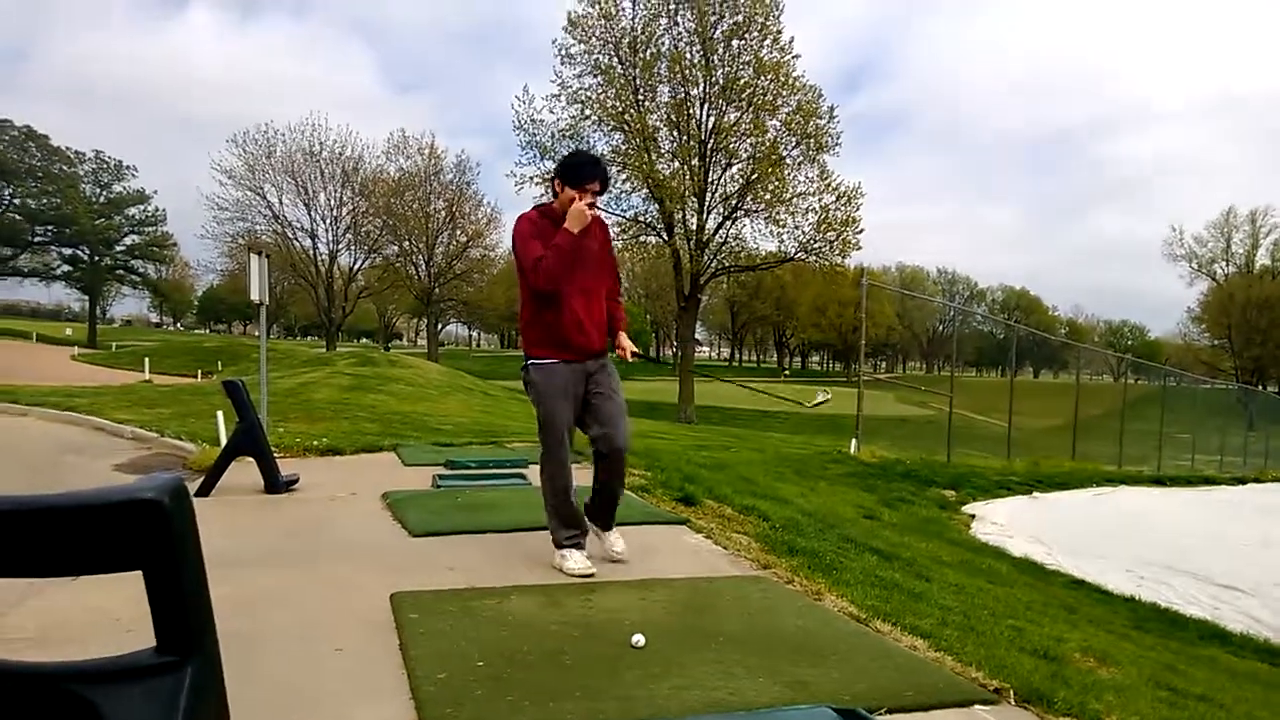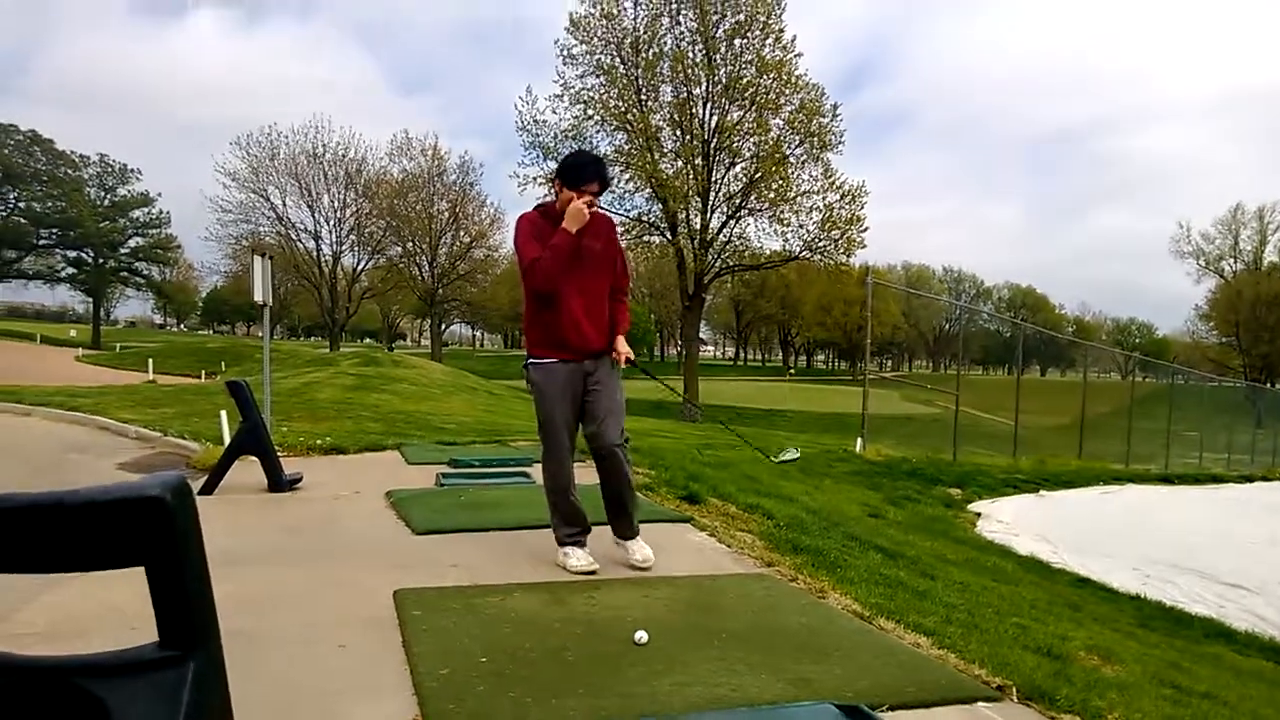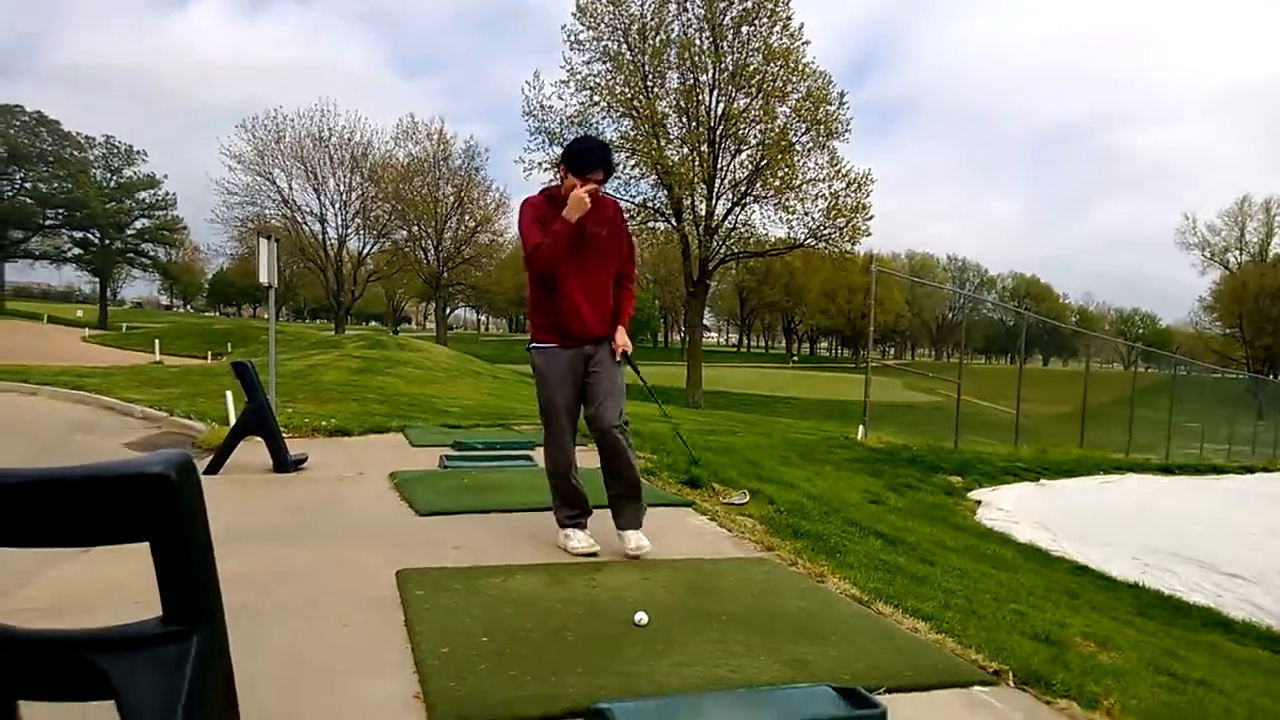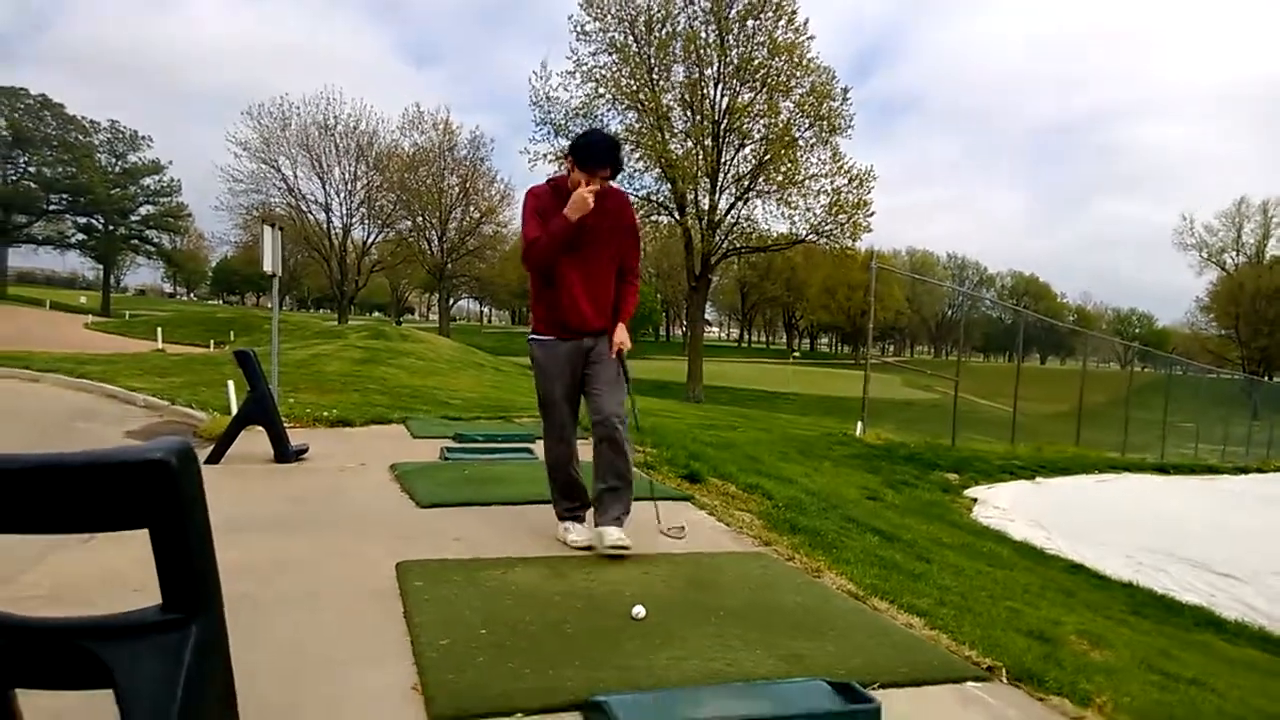
dt=0.1s
person 1, frame 1
left shoulder: (599, 229)
right shoulder: (530, 224)
right elbow: (543, 278)
left wrist: (619, 331)
right wrist: (569, 230)
left hip: (597, 358)
right hip: (549, 360)
left knee: (614, 442)
right knee: (557, 453)
left ankle: (601, 520)
right ankle: (568, 542)
person 1, frame 2
left shoulder: (604, 227)
right shoulder: (532, 224)
left elbow: (618, 289)
right elbow: (539, 279)
left wrist: (621, 335)
right wrist: (568, 230)
left hip: (601, 358)
right hip: (550, 360)
left knee: (611, 444)
right knee: (559, 454)
left ankle: (627, 533)
right ankle: (570, 540)
person 1, frame 3
left shoulder: (612, 212)
right shoulder: (536, 208)
left elbow: (625, 275)
right elbow: (540, 265)
left wrist: (622, 325)
right wrist: (569, 218)
left hip: (602, 343)
right hip: (553, 345)
left knee: (611, 427)
right knee: (560, 438)
left ankle: (630, 522)
right ankle: (572, 522)
person 1, frame 4
left shoulder: (619, 205)
right shoulder: (540, 198)
left elbow: (629, 270)
right elbow: (534, 259)
left wrist: (622, 323)
right wrist: (569, 217)
left hip: (603, 336)
right hip: (553, 337)
left knee: (611, 421)
right knee: (559, 432)
left ankle: (611, 520)
right ankle: (570, 515)
